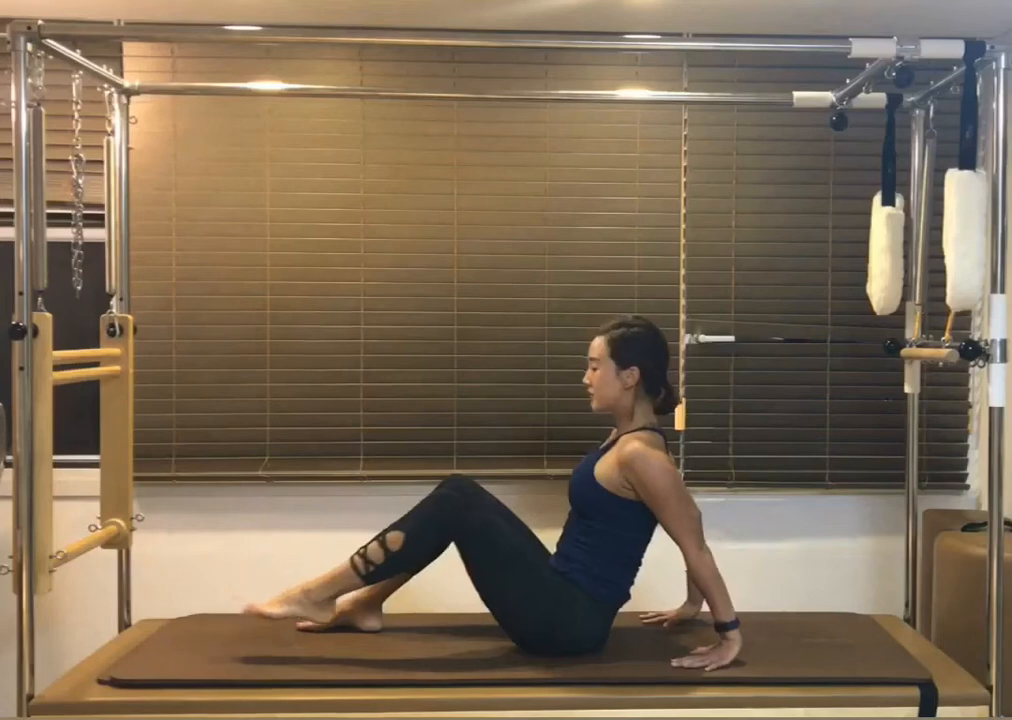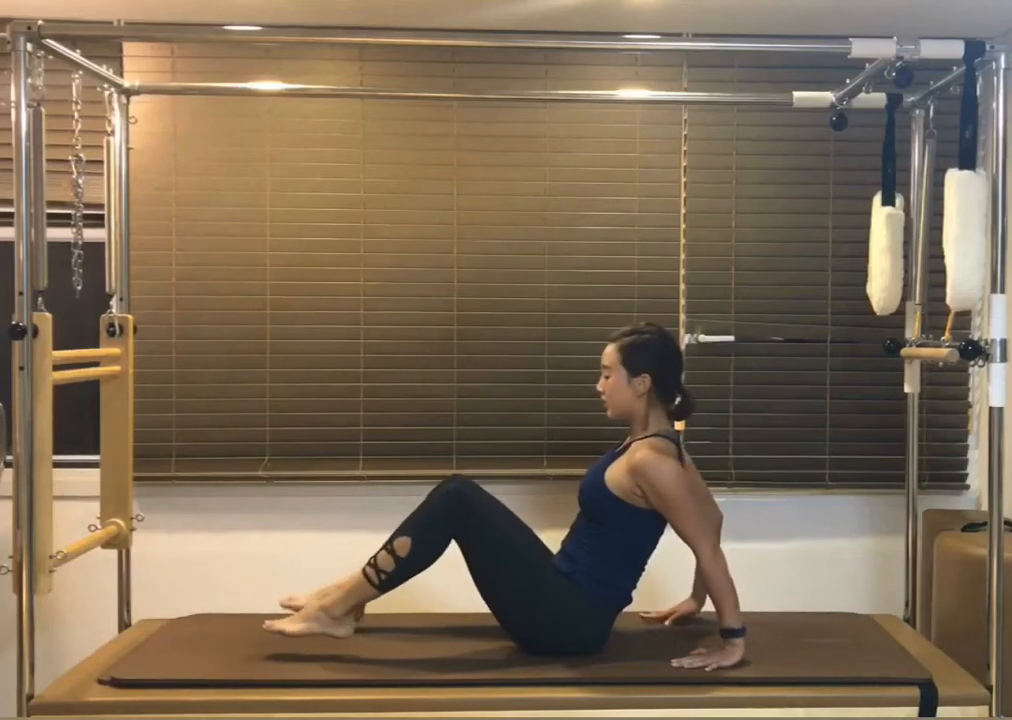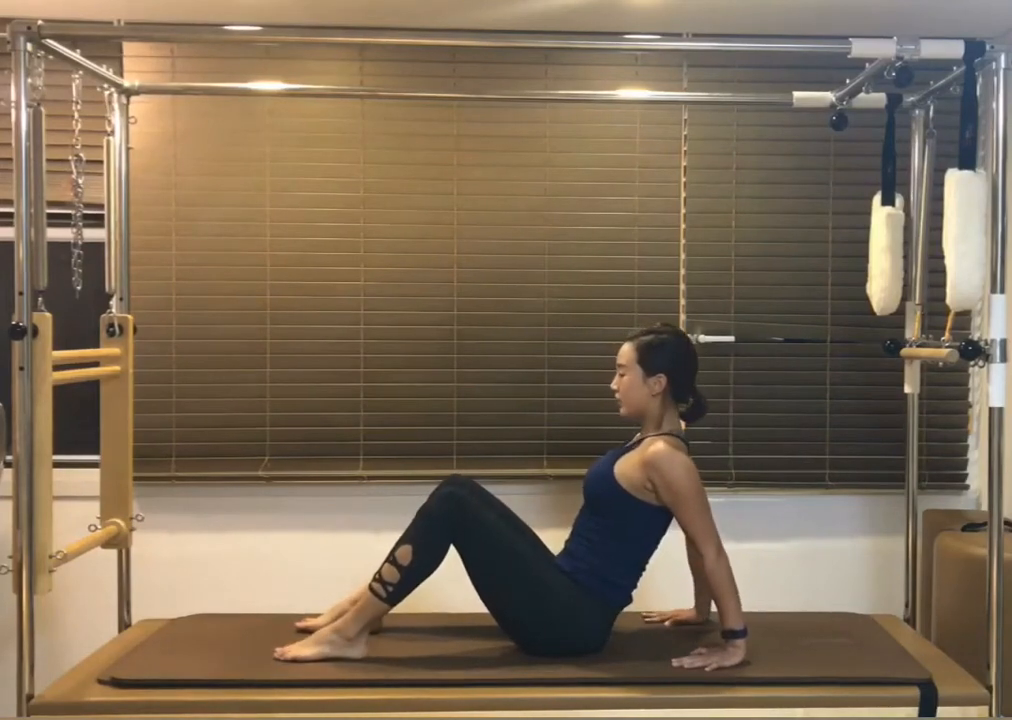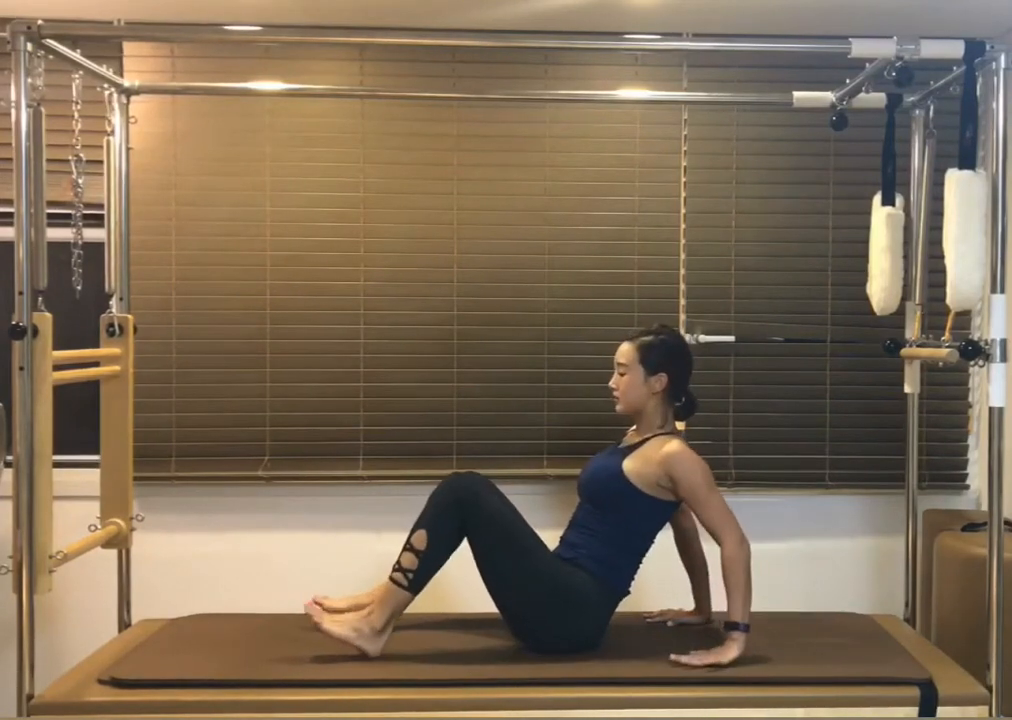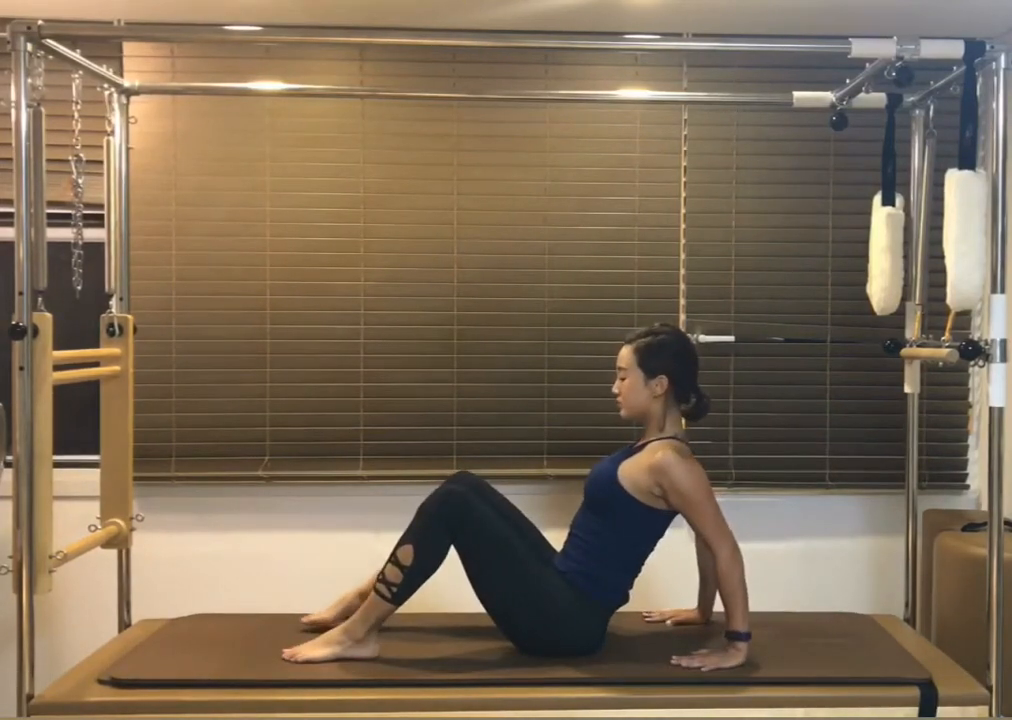
dt=1s
person 1, frame 1
left shoulder: (639, 455)
right shoulder: (630, 437)
left elbow: (695, 544)
right elbow: (692, 516)
left wrist: (729, 636)
right wrist: (691, 604)
left hip: (567, 621)
right hip: (561, 596)
left knee: (450, 509)
right knee: (458, 490)
left ankle: (319, 596)
right ankle: (365, 604)
person 1, frame 2
left shoulder: (650, 461)
right shoulder: (654, 443)
left elbow: (707, 548)
right elbow: (713, 516)
left wrist: (734, 640)
right wrist: (696, 600)
left hip: (568, 622)
right hip: (562, 595)
left knee: (455, 502)
right knee: (457, 492)
left ankle: (337, 611)
right ankle: (352, 593)
person 1, frame 3
left shoulder: (663, 457)
right shoulder: (651, 441)
left elbow: (711, 549)
right elbow: (695, 541)
left wrist: (735, 641)
right wrist: (700, 609)
left hip: (569, 621)
right hip: (562, 592)
left knee: (450, 508)
right knee: (459, 491)
left ankle: (348, 633)
right ankle: (366, 604)
person 1, frame 4
left shoulder: (672, 457)
right shoulder: (637, 440)
left elbow: (734, 541)
right elbow: (687, 532)
left wrist: (735, 636)
right wrist: (701, 610)
left hip: (569, 612)
right hip: (560, 595)
left knee: (461, 492)
right knee: (469, 486)
left ankle: (375, 625)
right ankle: (383, 600)
person 1, frame 5
left shoulder: (667, 462)
right shoulder: (656, 445)
left elbow: (725, 549)
right elbow: (705, 538)
left wrist: (737, 643)
right wrist: (702, 611)
left hip: (564, 622)
right hip: (560, 589)
left knee: (451, 505)
right knee: (465, 487)
left ankle: (356, 634)
right ankle: (367, 599)
